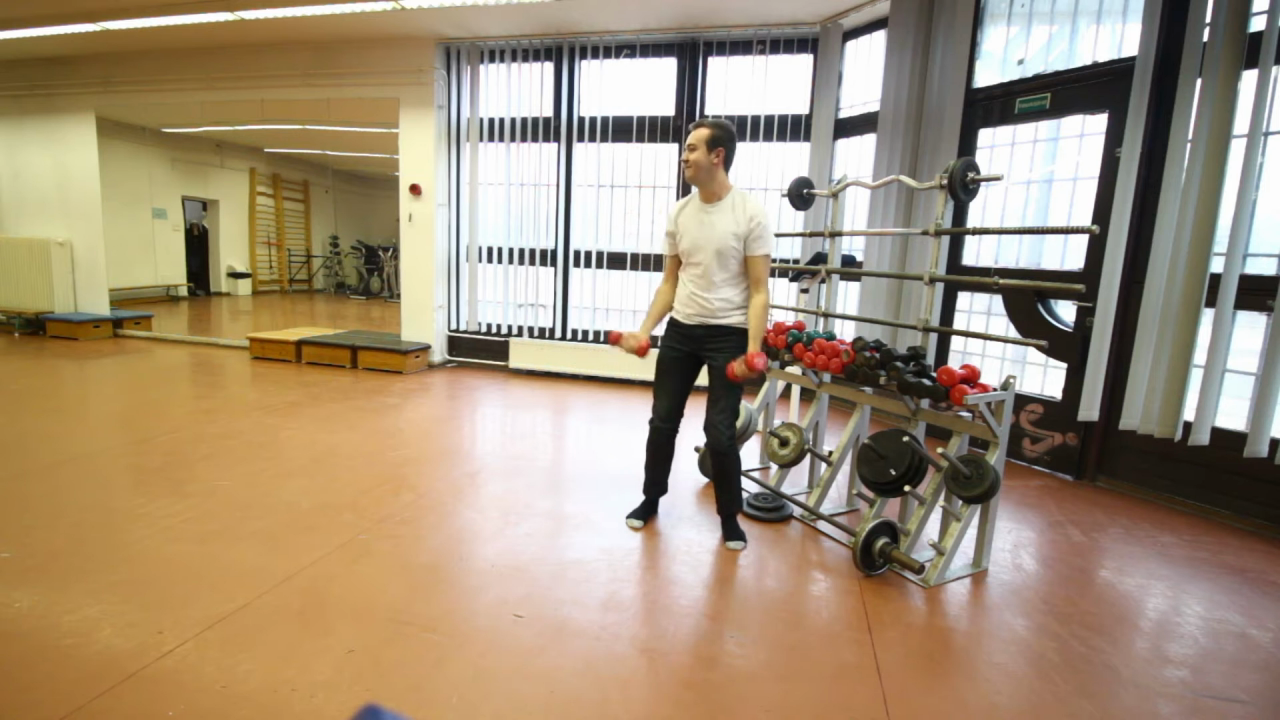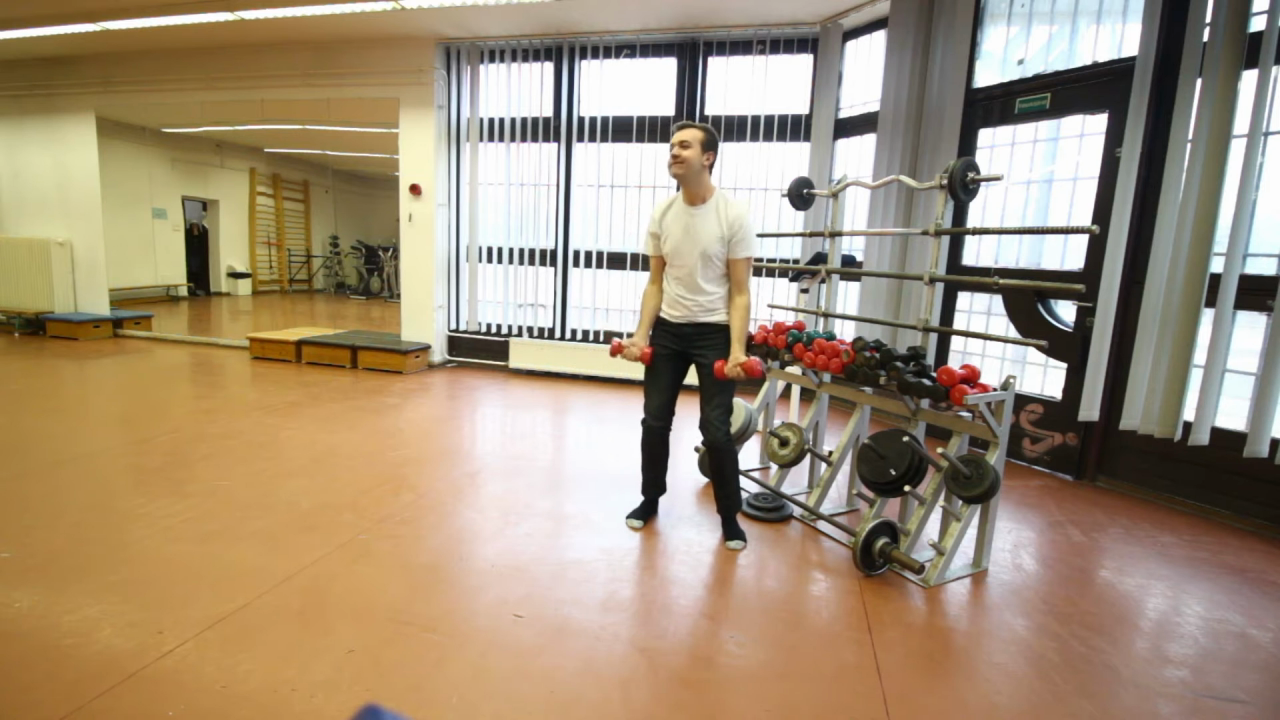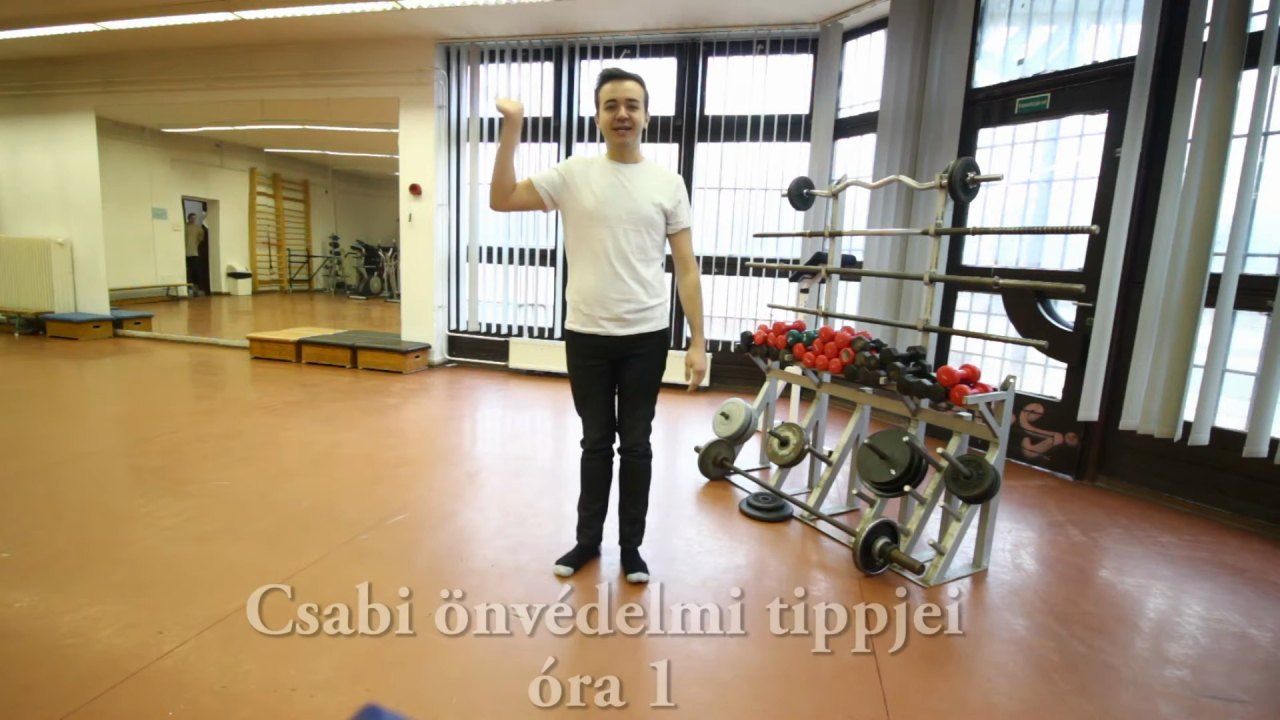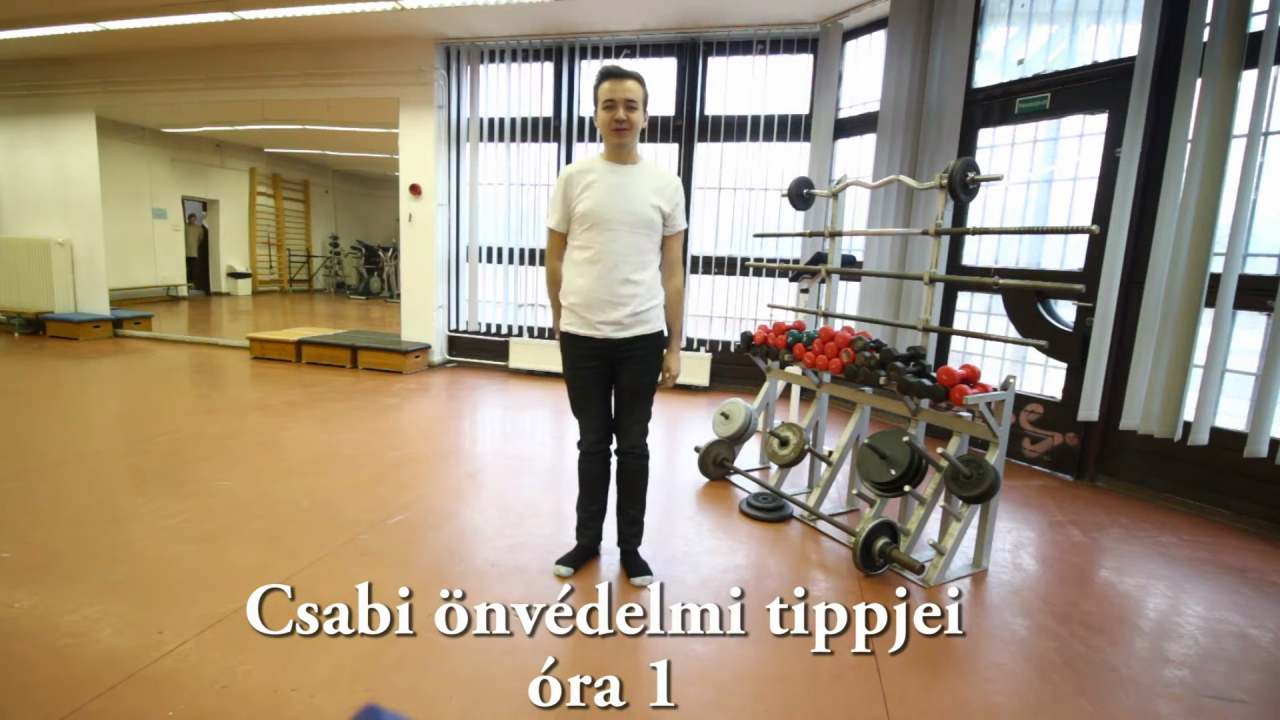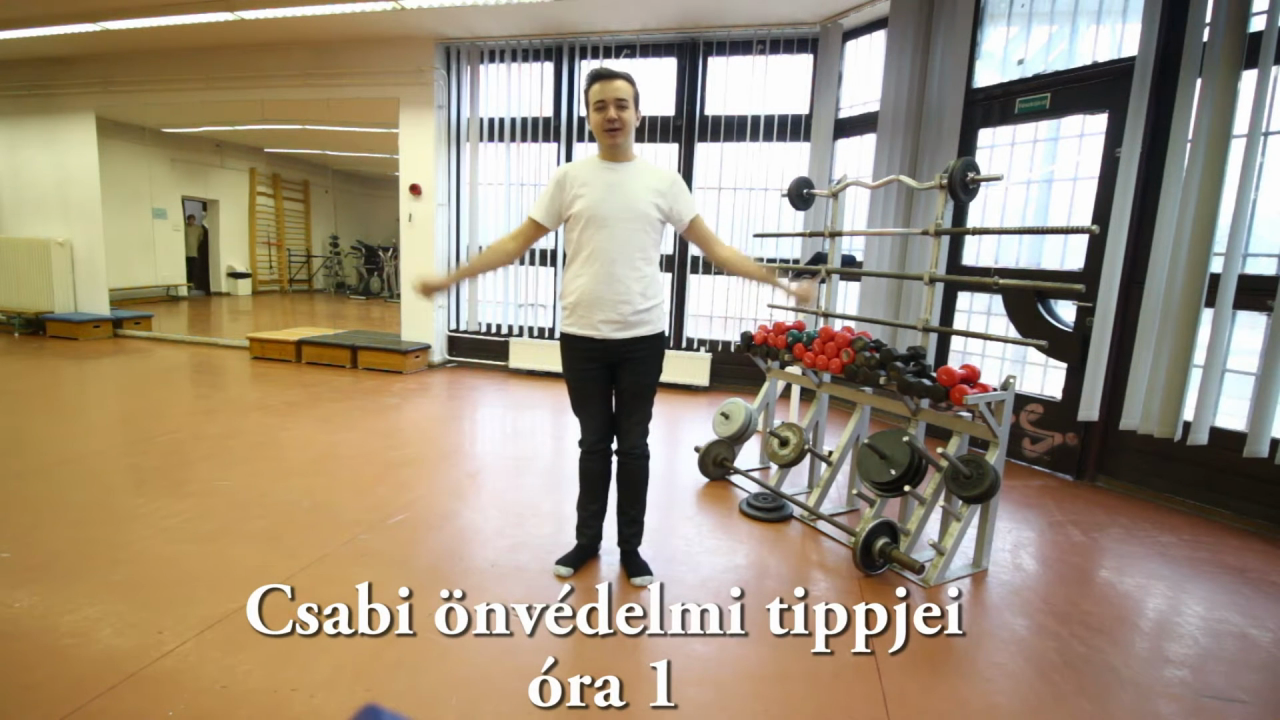
dt=1s
person 1, frame 1
left shoulder: (750, 214)
right shoulder: (679, 212)
left elbow: (758, 291)
right elbow: (670, 282)
left wrist: (754, 348)
right wrist: (644, 330)
left hip: (728, 335)
right hip: (681, 331)
left knee: (719, 433)
right knee: (663, 421)
left ankle: (729, 518)
right ankle: (651, 499)
person 1, frame 2
left shoulder: (733, 215)
right shoulder: (661, 214)
left elbow: (740, 291)
right elbow: (656, 282)
left wrist: (737, 350)
right wrist: (640, 336)
left hip: (713, 331)
right hip: (669, 329)
left knee: (715, 428)
right knee: (655, 420)
left ankle: (730, 517)
right ankle: (651, 499)
person 1, frame 3
left shoulder: (668, 183)
right shoulder: (574, 174)
left elbow: (686, 267)
right elbow: (501, 200)
left wrist: (698, 341)
right wrist: (511, 129)
left hip: (645, 336)
right hip: (586, 334)
left knee: (635, 443)
right knee: (595, 441)
left ankle: (631, 546)
right ankle: (588, 540)
person 1, frame 4
left shoulder: (665, 185)
right shoulder: (573, 178)
left elbow: (672, 269)
right elbow: (555, 258)
left wrist: (674, 344)
right wrist: (558, 323)
left hip: (640, 338)
right hip: (583, 337)
left knee: (633, 445)
right knee: (593, 443)
left ankle: (630, 546)
right ankle: (587, 540)
person 1, frame 5
left shoulder: (663, 181)
right shoulder: (568, 178)
left elbow: (713, 246)
right elbow: (519, 240)
left wrist: (782, 281)
right wrist: (452, 276)
left hip: (642, 336)
right hip: (583, 335)
left knee: (633, 445)
right knee: (593, 442)
left ankle: (630, 547)
right ankle: (587, 539)
